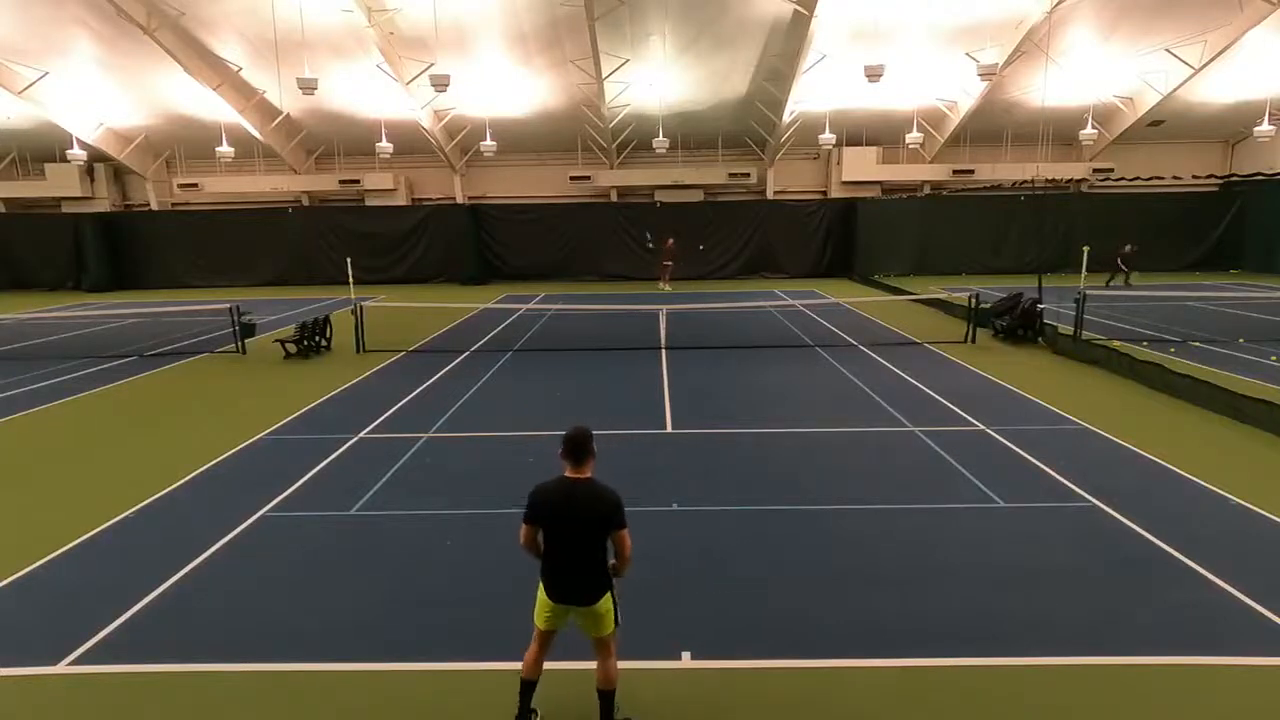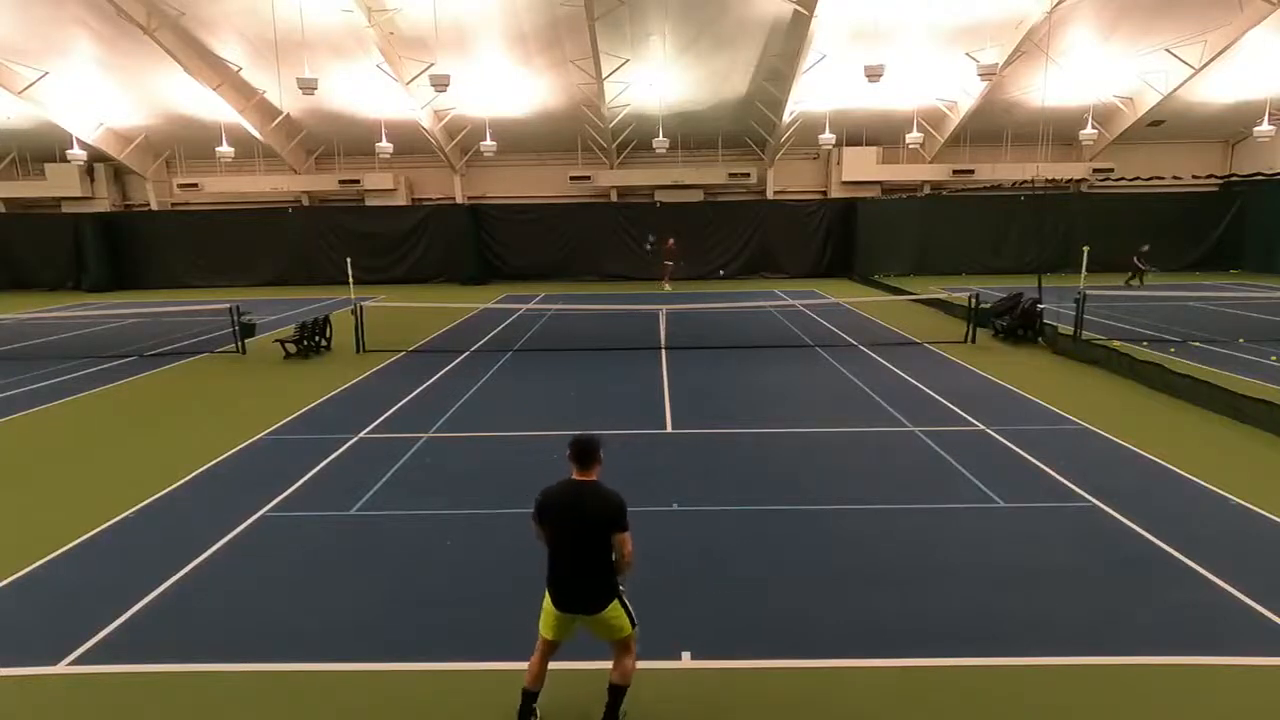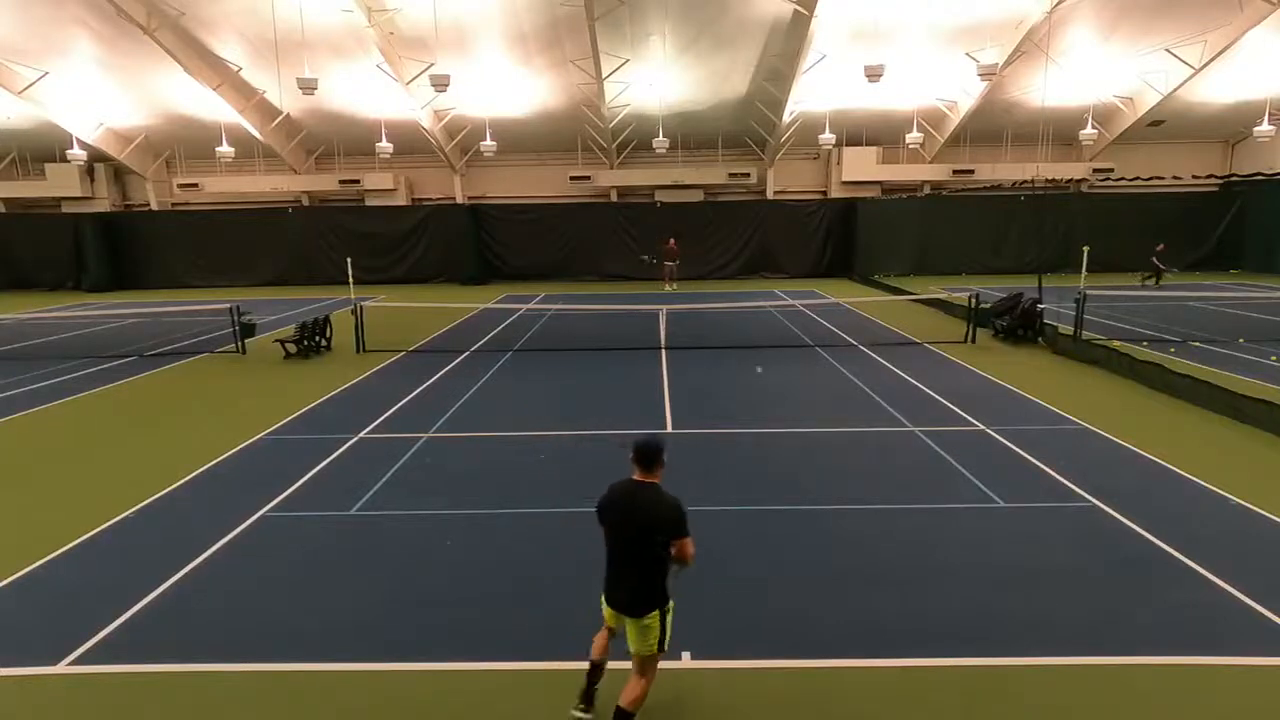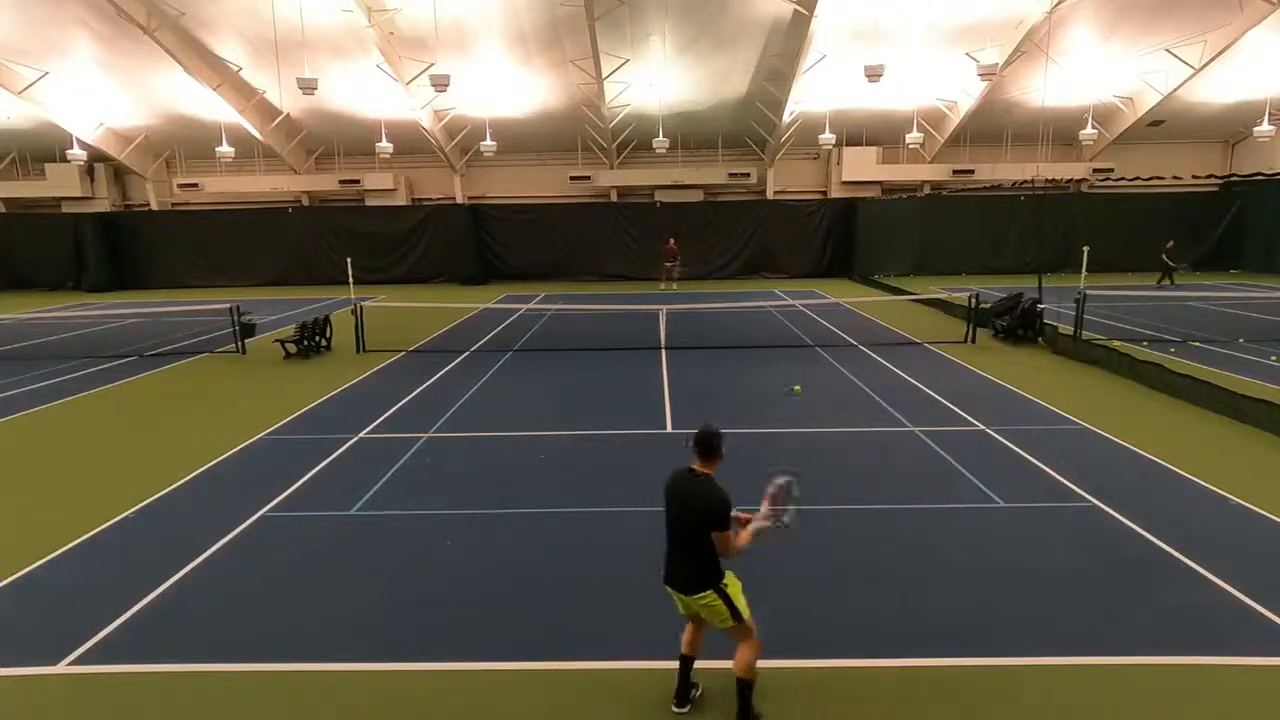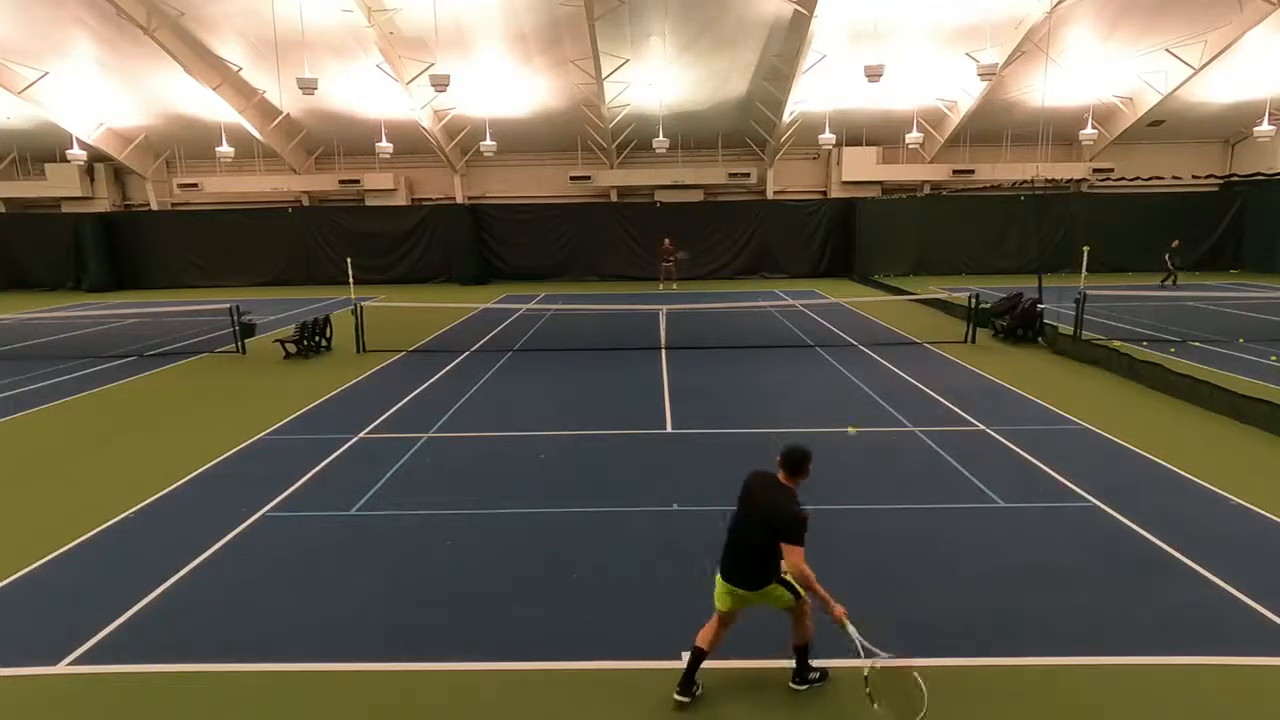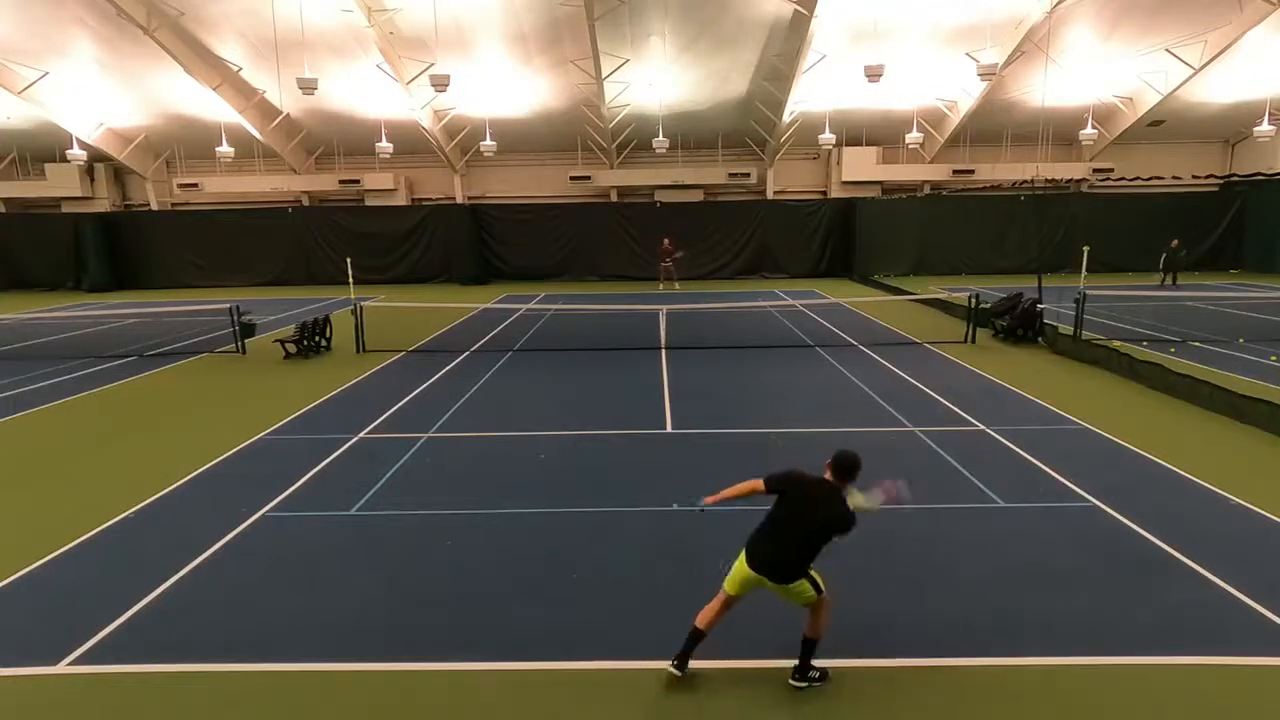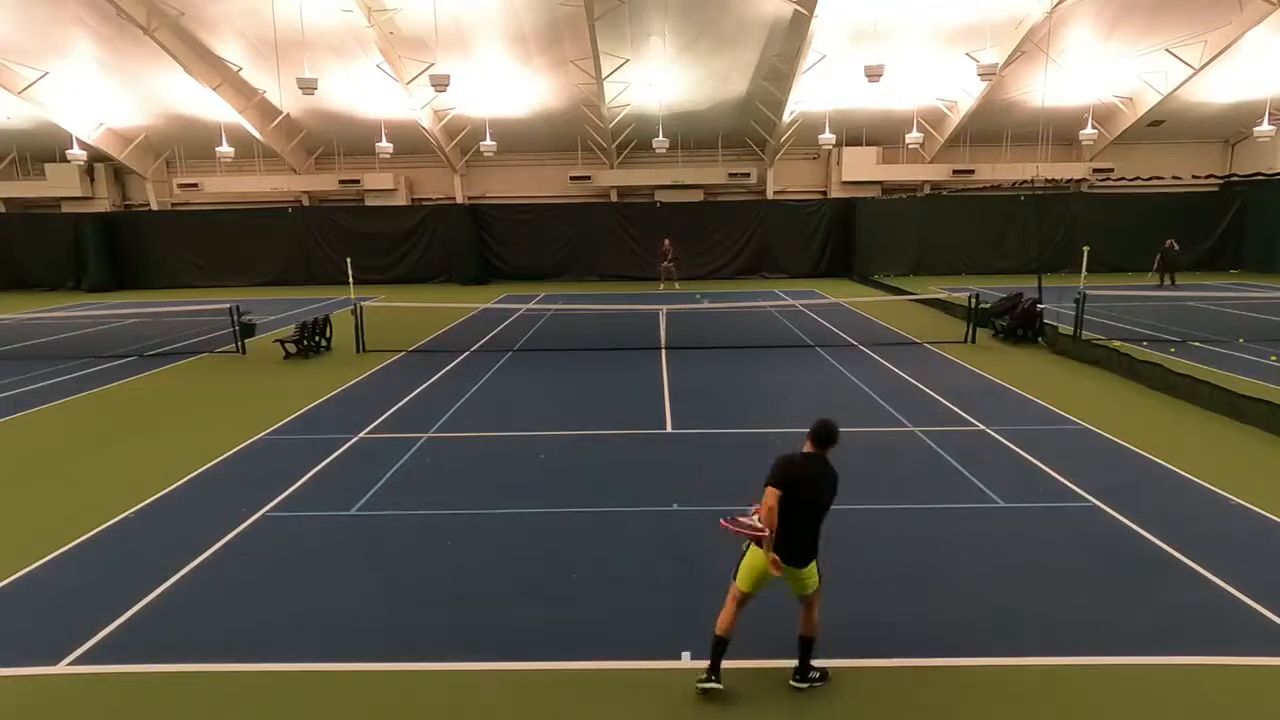
dt=0.3s
person 1, frame 1
left shoulder: (541, 494)
right shoulder: (608, 498)
left elbow: (527, 541)
right elbow: (624, 552)
right wrist: (618, 569)
left hip: (553, 586)
right hip: (594, 590)
left knee: (539, 643)
right knee: (606, 653)
person 1, frame 2
left shoulder: (548, 497)
right shoulder: (612, 501)
right elbow: (625, 555)
right wrist: (616, 573)
left hip: (559, 593)
right hip: (600, 596)
left knee: (543, 652)
right knee: (627, 650)
person 1, frame 3
left shoulder: (610, 495)
right shoulder: (670, 507)
right elbow: (686, 557)
left hip: (613, 592)
right hip: (648, 602)
left knee: (607, 632)
right knee: (643, 673)
person 1, frame 4
left shoulder: (676, 480)
right shoulder: (716, 497)
right elbow: (726, 550)
left wrist: (730, 516)
right wrist: (747, 534)
left hip: (674, 578)
right hip: (705, 583)
left knee: (696, 622)
right knee: (748, 639)
left ankle: (682, 693)
person 1, frame 5
left shoulder: (757, 479)
right shoulder: (792, 513)
right elbow: (796, 567)
right wrist: (830, 604)
left hip: (728, 570)
right hip: (761, 580)
left knee: (720, 621)
right knee: (802, 610)
left ankle: (685, 685)
right ankle: (802, 673)
person 1, frame 6
left shoulder: (796, 480)
right shoulder: (843, 515)
left elbow: (750, 487)
left wrist: (715, 498)
left hip: (753, 558)
right hip: (787, 575)
left knee: (721, 602)
right knee: (820, 605)
left ankle: (681, 661)
right ankle: (803, 670)
person 1, frame 7
left shoulder: (787, 463)
right shoulder: (831, 477)
left elbow: (770, 506)
left wrist: (768, 550)
left hip: (767, 550)
right hip: (802, 555)
left knee: (734, 603)
right knee: (811, 603)
left ankle: (713, 673)
right ankle: (803, 671)
